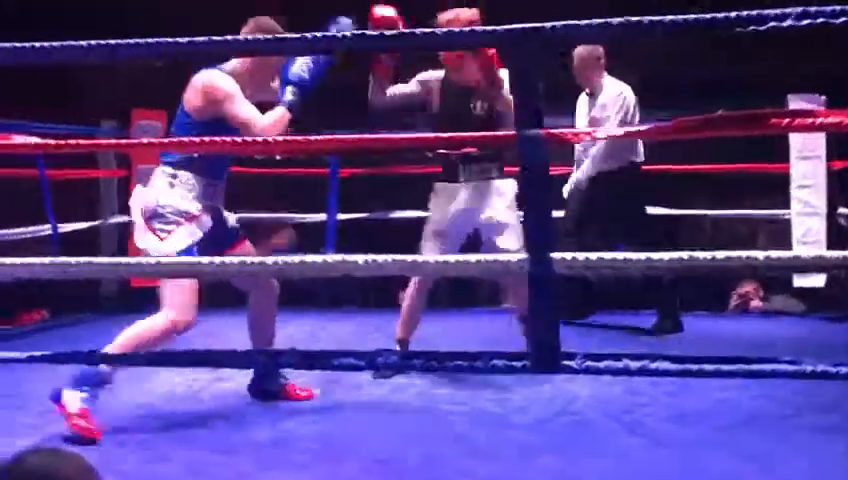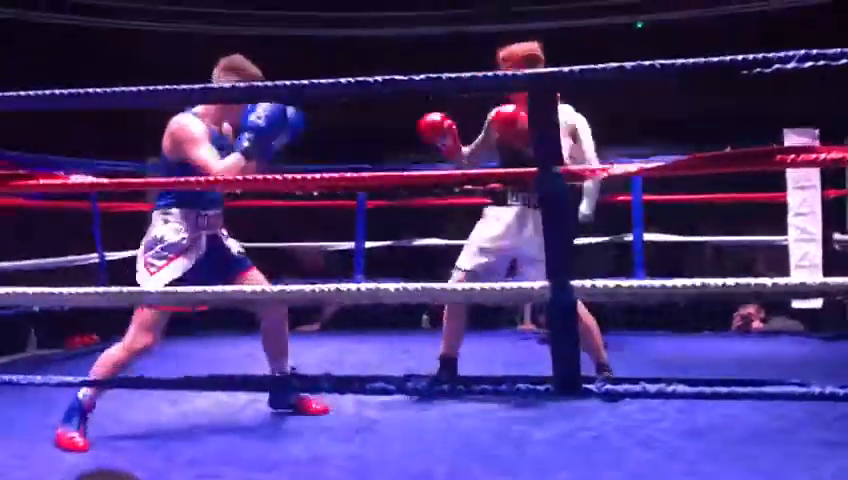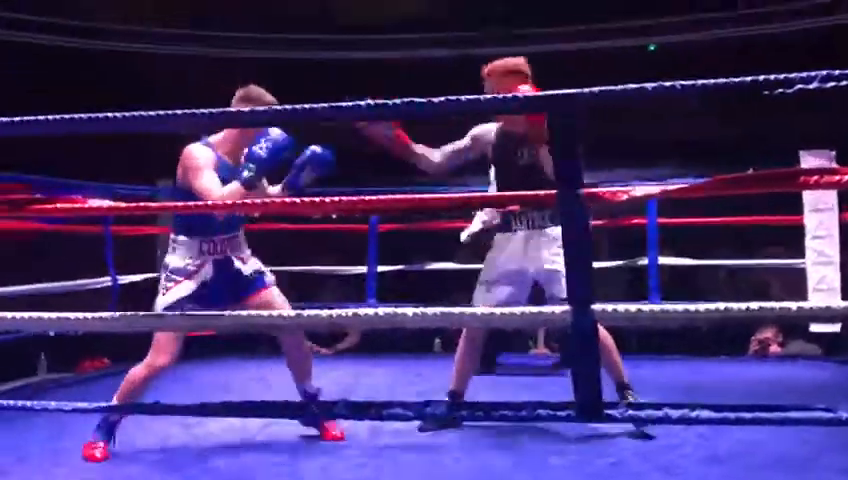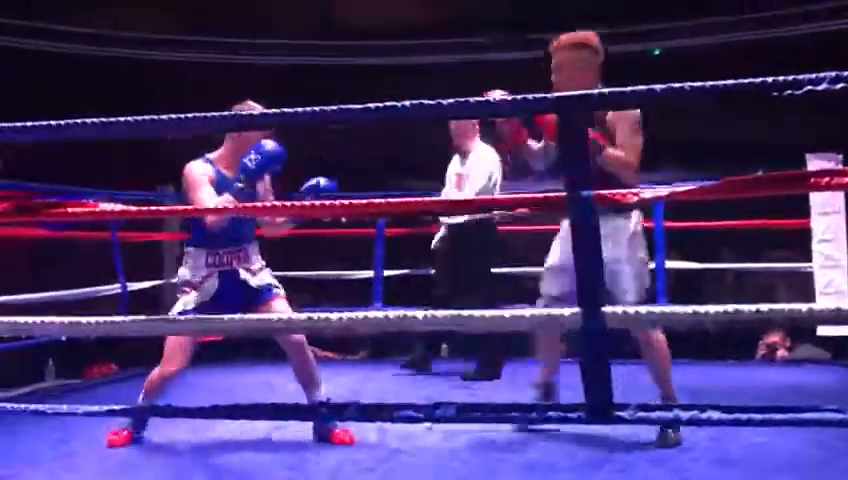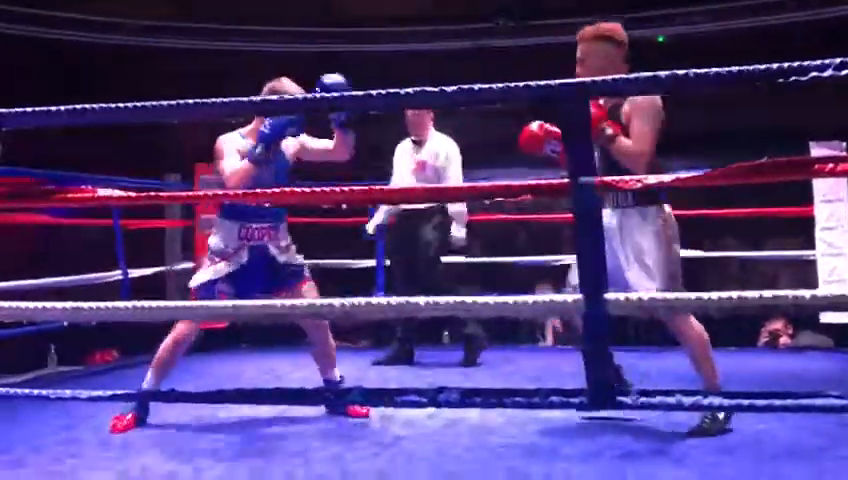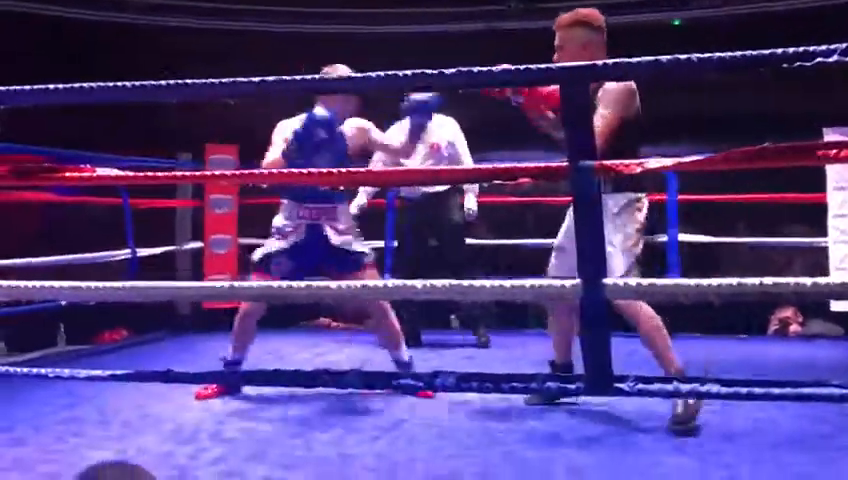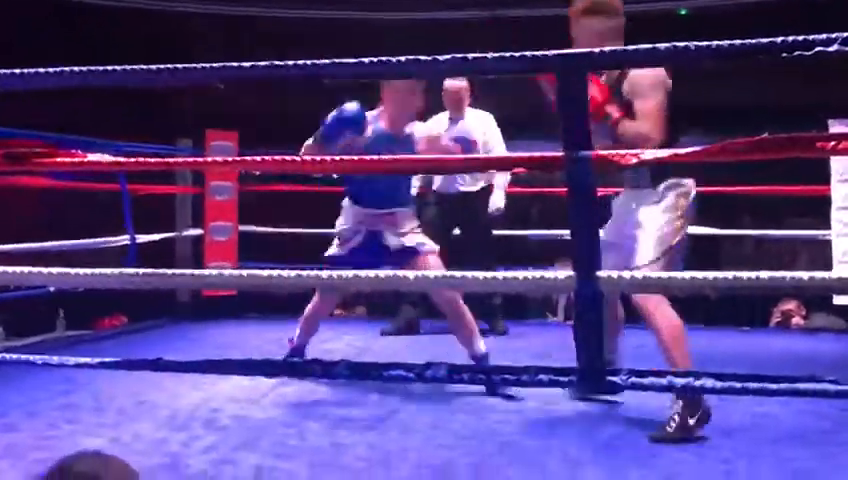
dt=0.4s
person 1, frame 1
left shoulder: (500, 78)
right shoulder: (432, 82)
left elbow: (516, 123)
right elbow: (379, 99)
left wrist: (491, 79)
right wrist: (383, 49)
left hip: (494, 187)
right hip: (451, 190)
right knee: (425, 272)
right ankle: (399, 349)
person 1, frame 2
left shoulder: (562, 115)
right shoulder: (498, 119)
right elbow: (467, 161)
left wrist: (527, 141)
right wrist: (447, 143)
left hip: (542, 216)
right hip: (502, 215)
right knee: (458, 286)
left ankle: (604, 371)
right ankle: (447, 367)
person 1, frame 3
left shoulder: (552, 127)
right shoulder: (487, 135)
left elbow: (559, 175)
right elbow: (435, 163)
left wrist: (539, 132)
right wrist: (394, 139)
left hip: (550, 237)
right hip: (509, 240)
right knee: (475, 323)
left ankle: (625, 393)
right ankle: (454, 404)
person 1, frame 4
left shoulder: (621, 109)
left elbow: (628, 171)
right elbow: (538, 159)
left wrist: (584, 138)
left hip: (617, 226)
right hip: (577, 225)
left knee: (640, 323)
right knee: (550, 312)
right ankle: (547, 392)
person 1, frame 5
left shoulder: (642, 100)
right shoulder: (599, 105)
left elbow: (638, 162)
left wrist: (600, 127)
right wrist: (560, 148)
left hip: (643, 218)
right hip: (608, 217)
left knee: (672, 312)
person 1, frame 6
left shoulder: (618, 86)
left elbow: (594, 142)
right elbow: (566, 134)
left wrist: (558, 104)
right wrist: (529, 99)
left hip: (618, 202)
left knee: (621, 297)
left ankle: (682, 384)
right ankle: (562, 374)
person 1, frame 7
left shoulder: (645, 74)
right shoulder: (600, 77)
left elbow: (651, 141)
right elbow: (590, 131)
left wrist: (605, 110)
right wrist: (558, 91)
left hip: (661, 192)
right hip: (632, 194)
left knee: (645, 293)
left ankle: (692, 403)
right ankle: (604, 370)
person 2, frame 1
left shoulder: (237, 86)
right shoulder: (214, 83)
right elbow: (266, 133)
right wrist: (295, 91)
left hip: (205, 206)
right hip: (175, 205)
left knee: (265, 289)
right knee: (179, 316)
left ankle: (267, 378)
right ankle: (79, 388)
person 2, frame 2
left shoulder: (223, 129)
right shoulder: (185, 126)
left elbow: (246, 173)
right elbow: (222, 176)
left wrist: (269, 142)
right wrist: (252, 138)
left hip: (213, 238)
right hip: (176, 242)
left knee: (274, 309)
right knee: (141, 339)
left ankle: (284, 392)
right ankle: (75, 416)
person 2, frame 3
left shoulder: (252, 155)
right shoulder: (197, 155)
right elbow: (220, 204)
left wrist: (303, 169)
right wrist: (253, 168)
left hip: (236, 260)
right hip: (192, 267)
left knee: (292, 330)
right knee: (160, 360)
left ankle: (312, 409)
right ankle: (104, 429)
person 2, frame 4
left shoulder: (259, 171)
right shoulder: (196, 170)
right elbow: (213, 219)
right wrist: (244, 181)
left hip: (249, 270)
right hip: (204, 277)
left knee: (296, 340)
right knee: (173, 365)
left ankle: (323, 419)
right ankle: (135, 422)
person 2, frame 5
left shoulder: (291, 142)
right shoulder: (230, 143)
left elbow: (343, 153)
right elbow: (234, 182)
left wrist: (340, 120)
right wrist: (264, 146)
left hip: (276, 248)
right hip: (232, 250)
left knee: (317, 321)
right knee: (186, 329)
right ankle: (140, 406)
person 2, frame 6
left shoulder: (355, 128)
right shoulder: (289, 128)
left elbow: (401, 150)
right elbow: (269, 170)
left wrist: (418, 125)
right wrist: (296, 146)
left hip: (335, 228)
right hip: (293, 229)
left knee: (377, 305)
right knee: (252, 306)
left ankle: (407, 373)
right ankle: (230, 377)
person 2, frame 7
left shoulder: (422, 136)
right shoulder: (356, 126)
right elbow: (309, 156)
right wrist: (325, 134)
left hip: (402, 228)
right hip: (356, 228)
left knee: (447, 296)
right knee: (324, 302)
left ankle: (484, 367)
right ankle: (295, 354)
person 3, frame 1
left shoulder: (619, 94)
right shoulder: (583, 99)
left elbow: (610, 139)
left wrist: (584, 173)
right wrist: (574, 178)
left hip: (620, 178)
right hip: (593, 180)
left knee: (638, 244)
right knee: (574, 237)
left ankle: (668, 313)
right ankle: (574, 305)
person 3, frame 2
left shoulder: (574, 122)
right shoulder: (540, 125)
left elbow: (591, 164)
left wrist: (590, 201)
right wrist: (521, 196)
left hip: (569, 198)
right hip: (547, 200)
left knee: (561, 259)
right knee: (550, 260)
right ankle: (560, 325)
person 3, frame 3
left shoulder: (531, 149)
right shoulder: (501, 151)
left elbow: (545, 192)
right wrist: (478, 223)
left hip: (521, 229)
right hip: (502, 228)
left knee: (501, 292)
left ankle: (485, 355)
right ankle: (563, 341)
person 3, frame 4
left shoulder: (486, 157)
right shoulder: (456, 160)
left elbow: (473, 193)
right wrist: (443, 230)
left hip: (477, 232)
right hip: (456, 232)
left knee: (477, 297)
right knee: (445, 295)
left ankle: (491, 361)
right ankle: (424, 353)
person 3, frame 5
left shoulder: (444, 146)
right shoulder: (403, 148)
left elbow: (455, 186)
left wrist: (458, 223)
right wrist: (379, 217)
left hip: (429, 218)
right hip: (404, 220)
left knee: (431, 280)
right knee: (404, 285)
left ankle: (473, 338)
right ankle: (404, 346)
person 3, frame 6
left shoulder: (447, 126)
right shoulder: (396, 131)
left elbow: (465, 163)
right elbow: (378, 165)
left wrist: (470, 195)
right wrist: (361, 197)
left hip: (444, 202)
right hip: (411, 204)
left knee: (454, 263)
right knee: (409, 266)
left ankle: (476, 324)
right ankle: (410, 329)
person 3, frame 7
left shoulder: (483, 121)
right shoulder: (434, 124)
left wrist: (498, 191)
right wrist: (410, 190)
left hip: (475, 198)
right hip: (442, 198)
left knee: (480, 258)
left ankle: (492, 317)
right ankle: (409, 317)
